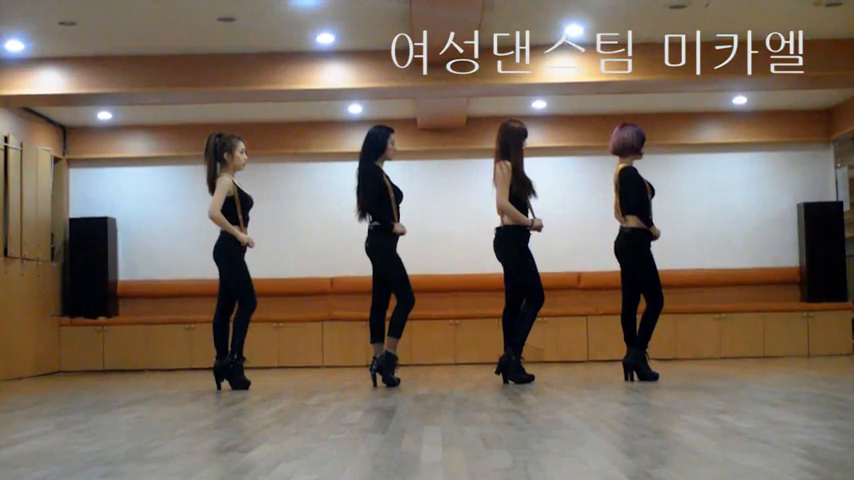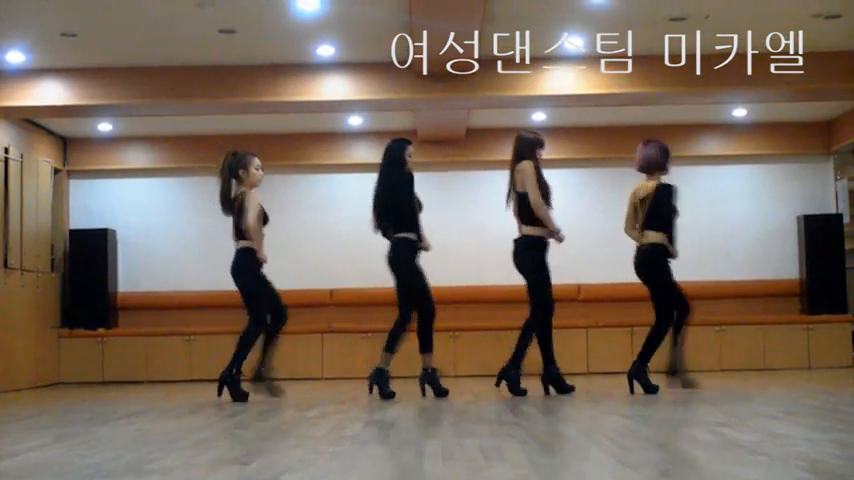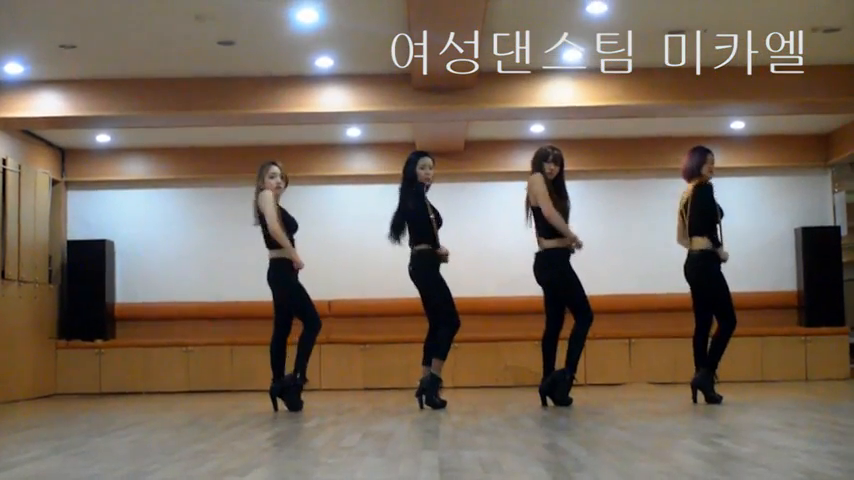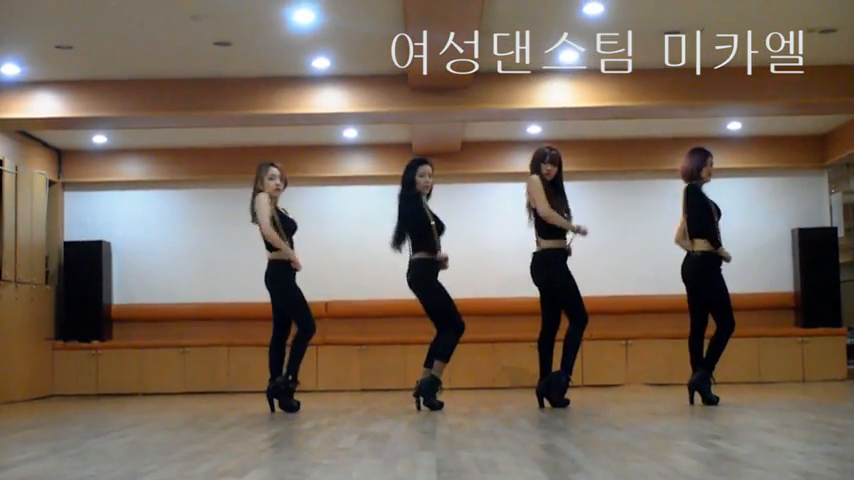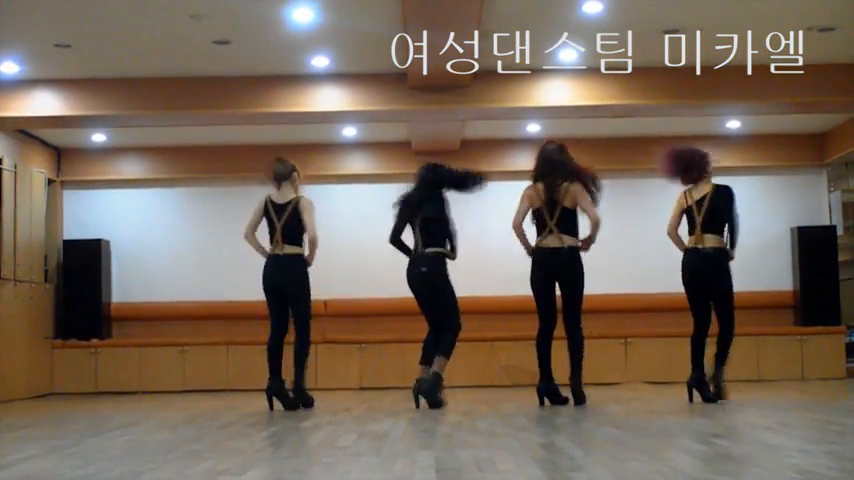
dt=1s
person 1, frame 1
left shoulder: (509, 166)
right shoulder: (505, 165)
left elbow: (509, 205)
right elbow: (502, 204)
left wrist: (529, 222)
right wrist: (531, 222)
left hip: (512, 240)
right hip: (511, 240)
left knee: (515, 301)
right knee: (535, 297)
left ankle: (511, 359)
right ankle: (512, 354)
person 1, frame 2
left shoulder: (522, 175)
right shoulder: (525, 166)
right elbow: (536, 202)
left wrist: (546, 229)
right wrist: (554, 229)
left hip: (531, 248)
right hip: (531, 248)
left knee: (544, 311)
right knee: (540, 311)
left ankle: (550, 372)
right ankle: (512, 368)
person 1, frame 3
left shoulder: (552, 188)
right shoulder: (536, 180)
left elbow: (548, 229)
right elbow: (549, 213)
left wrist: (568, 238)
right wrist: (573, 237)
left hip: (549, 261)
right hip: (553, 261)
left knee: (553, 324)
right knee: (584, 315)
left ankle: (550, 382)
right ankle: (566, 374)
person 1, frame 4
left shoulder: (553, 189)
right shoulder: (534, 181)
left elbow: (553, 224)
right elbow: (544, 212)
left wrist: (568, 229)
right wrist: (574, 227)
left hip: (548, 262)
right hip: (550, 261)
left knee: (550, 324)
right knee: (578, 317)
left ankle: (546, 384)
right ankle: (561, 377)
person 1, frame 5
left shoulder: (532, 191)
right shoulder: (574, 188)
left elbow: (517, 224)
right elbow: (595, 218)
left wrist: (529, 248)
right wrist: (589, 240)
left hip: (541, 260)
right hip: (568, 259)
left knee: (546, 323)
right knee: (572, 322)
left ankle: (546, 384)
right ankle: (576, 383)
person 2, frame 1
left shoulder: (621, 171)
right shoulder: (629, 171)
right elbow: (637, 206)
left wrist: (645, 228)
right wrist: (653, 229)
left hip: (627, 240)
right hip: (635, 242)
left knee: (631, 301)
right knee: (655, 300)
left ankle: (633, 354)
right ankle: (637, 353)
person 2, frame 2
left shoulder: (637, 191)
right shoulder: (664, 189)
left elbow: (629, 228)
right elbow: (667, 220)
left wrist: (645, 241)
right wrist: (670, 247)
left hip: (644, 256)
right hip: (654, 257)
left knee: (681, 308)
right knee: (666, 316)
left ankle: (675, 365)
right ankle: (639, 367)
person 2, frame 3
left shoulder: (687, 194)
right shoulder: (703, 188)
left elbow: (682, 236)
right elbow: (706, 225)
right wrist: (719, 249)
left hip: (695, 262)
right hip: (705, 262)
left knee: (703, 324)
right knee: (727, 320)
left ankle: (702, 377)
right ankle: (705, 374)
person 2, frame 4
left shoulder: (690, 193)
right shoulder: (695, 190)
left elbow: (680, 238)
right elbow: (704, 227)
left wrist: (696, 249)
right wrist: (721, 250)
left hip: (693, 264)
right hip: (705, 264)
left knee: (698, 325)
right knee: (726, 322)
left ankle: (699, 378)
right ankle: (703, 375)
person 2, frame 5
left shoulder: (685, 195)
right shoulder: (723, 191)
left elbow: (671, 231)
right elbow: (732, 222)
right wrist: (730, 250)
left hip: (691, 261)
right hip: (715, 259)
left knee: (700, 322)
right knee: (726, 320)
left ankle: (699, 377)
right ankle: (717, 373)
person 3, frame 1
left shoulder: (379, 173)
right shoulder: (372, 171)
left elbow: (384, 206)
right elbow: (370, 206)
left wrist: (394, 226)
right wrist: (392, 226)
left hip: (382, 243)
right hip: (381, 242)
left knee: (380, 302)
right knee: (405, 298)
left ankle: (379, 359)
right ankle: (388, 356)
person 3, frame 2
left shoulder: (390, 184)
right shoulder: (404, 180)
left elbow: (386, 224)
right elbow: (409, 214)
left wrist: (415, 239)
right wrist: (420, 239)
left hip: (401, 253)
right hip: (404, 253)
left knee: (426, 311)
right knee: (406, 314)
left ankle: (428, 372)
right ankle: (381, 372)
person 3, frame 3
left shoulder: (417, 195)
right shoulder: (416, 192)
left elbow: (426, 228)
right elbow: (421, 221)
left wrist: (437, 249)
right wrist: (437, 248)
left hip: (425, 263)
right hip: (425, 263)
left knee: (437, 323)
right knee: (450, 321)
left ankle: (426, 382)
right ankle: (432, 380)
person 3, frame 4
left shoulder: (420, 204)
right shoulder: (413, 201)
right elbow: (418, 228)
left wrist: (438, 258)
right wrist: (436, 254)
left hip: (424, 272)
right hip: (422, 273)
left knee: (445, 328)
right knee: (455, 325)
left ankle: (425, 383)
right ankle: (431, 382)
person 3, frame 5
left shoulder: (413, 203)
right shoulder: (437, 199)
left elbow: (394, 238)
right elbow: (447, 228)
right wrist: (451, 251)
left hip: (415, 268)
right hip: (433, 267)
left knee: (436, 326)
right knee: (451, 325)
left ankle: (423, 381)
right ankle: (434, 378)
person 4, frame 1
left shoulder: (229, 181)
right shoulder: (225, 180)
right elbow: (214, 213)
left wrist: (241, 236)
right wrist: (238, 234)
left hip: (231, 250)
right hip: (229, 249)
left knee: (226, 307)
right knee: (247, 302)
left ankle: (223, 362)
right ankle: (233, 360)
person 4, frame 2
left shoulder: (239, 197)
right shoulder: (250, 195)
right elbow: (251, 222)
left wrist: (256, 250)
right wrist: (259, 250)
left hip: (246, 264)
right hip: (247, 264)
left knee: (278, 315)
right knee: (258, 321)
left ankle: (261, 370)
right ankle: (232, 374)
person 4, frame 3
left shoulder: (277, 207)
right shoulder: (265, 197)
right elbow: (273, 227)
left wrist: (294, 256)
right wrist: (294, 255)
left hip: (285, 271)
right hip: (281, 271)
left knee: (282, 330)
right knee: (312, 322)
left ankle: (279, 384)
right ankle: (296, 378)
person 4, frame 4
left shoulder: (278, 208)
right shoulder: (262, 199)
right elbow: (267, 231)
left wrist: (292, 256)
right wrist: (291, 255)
left hip: (283, 272)
right hip: (279, 272)
left knee: (281, 332)
right knee: (307, 326)
left ankle: (276, 385)
right ankle: (287, 381)
person 4, frame 5
left shoulder: (266, 202)
right shoulder: (302, 202)
left elbow: (249, 234)
right elbow: (312, 235)
left wrist: (268, 254)
right wrist: (309, 257)
left hip: (271, 269)
right hip: (292, 269)
left knee: (278, 329)
right knee: (303, 328)
left ankle: (275, 384)
right ankle: (298, 386)
